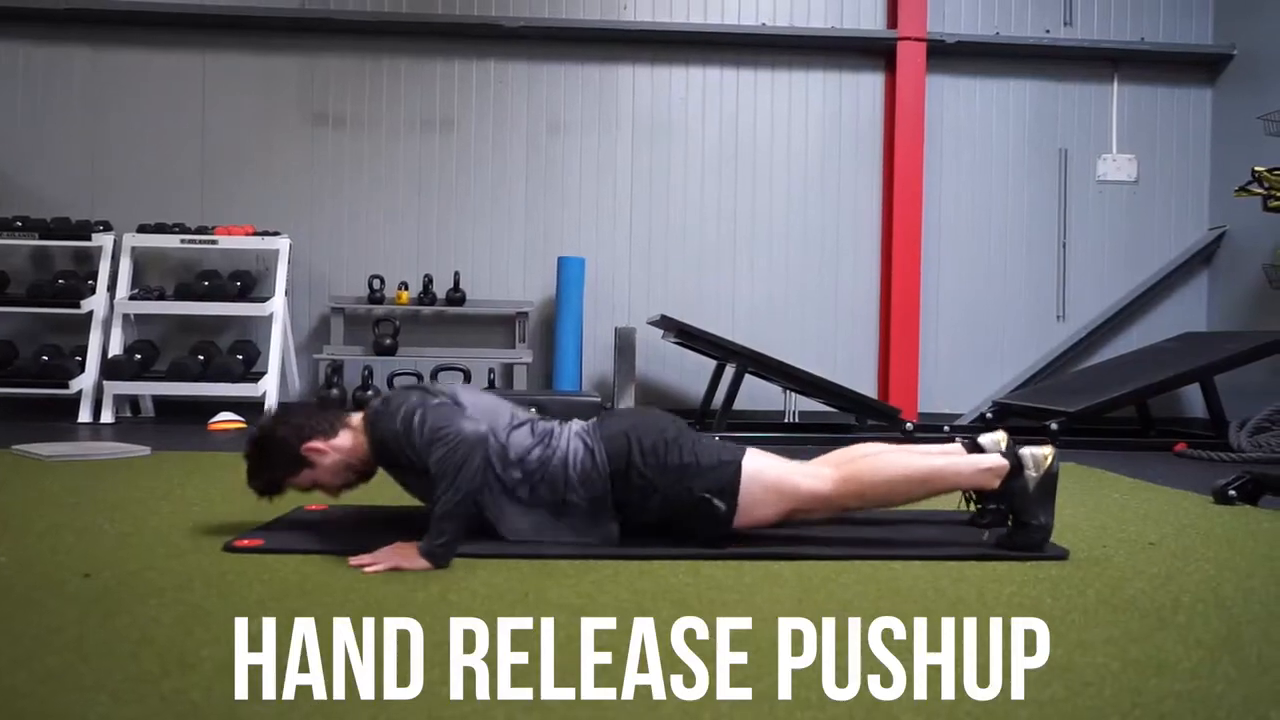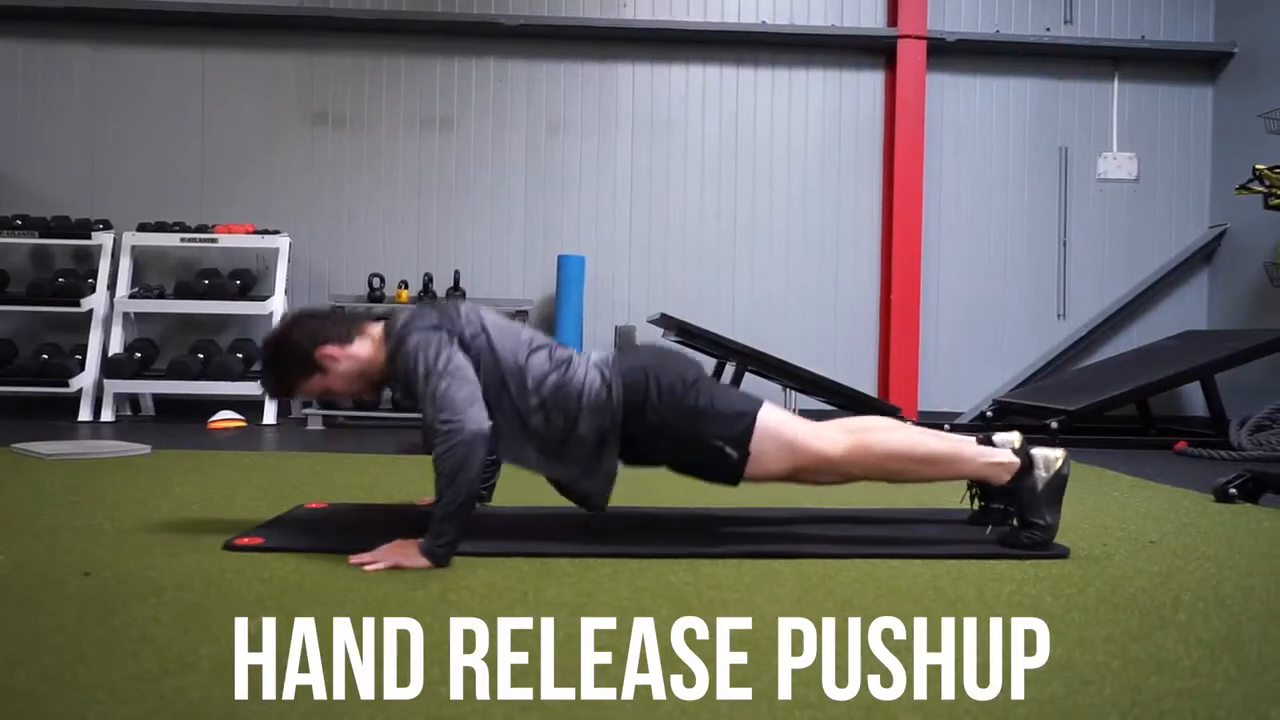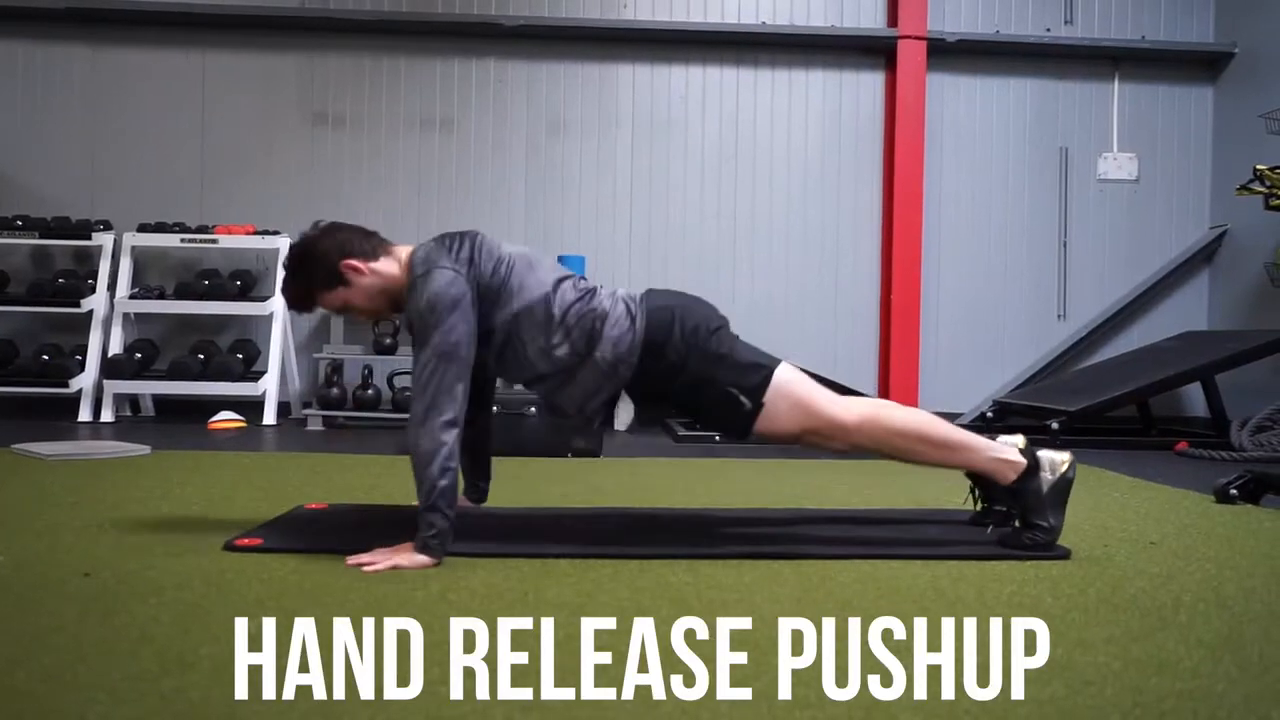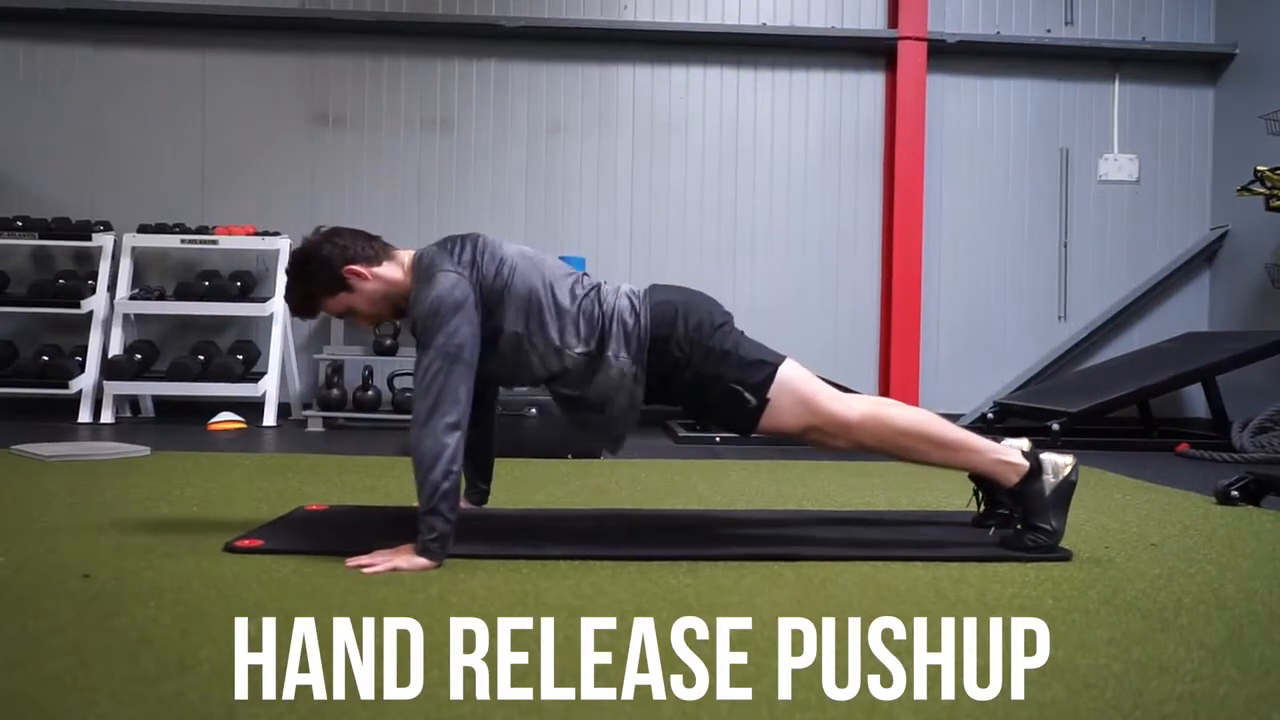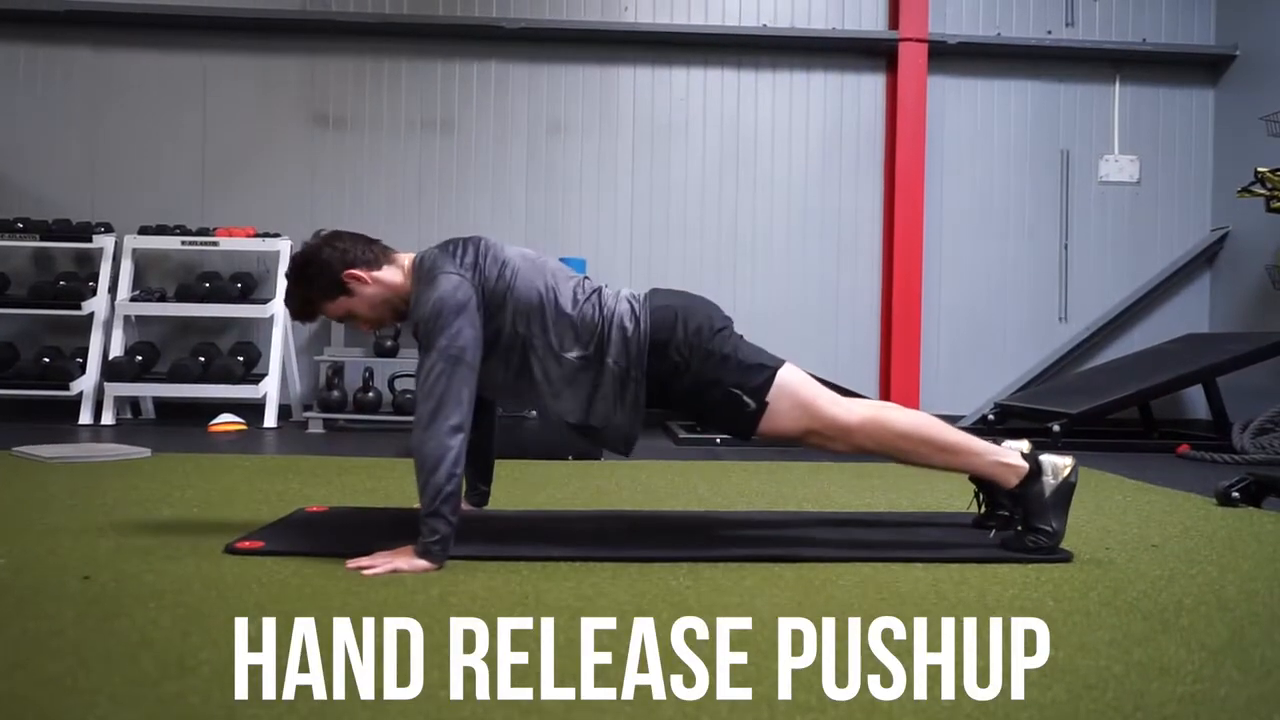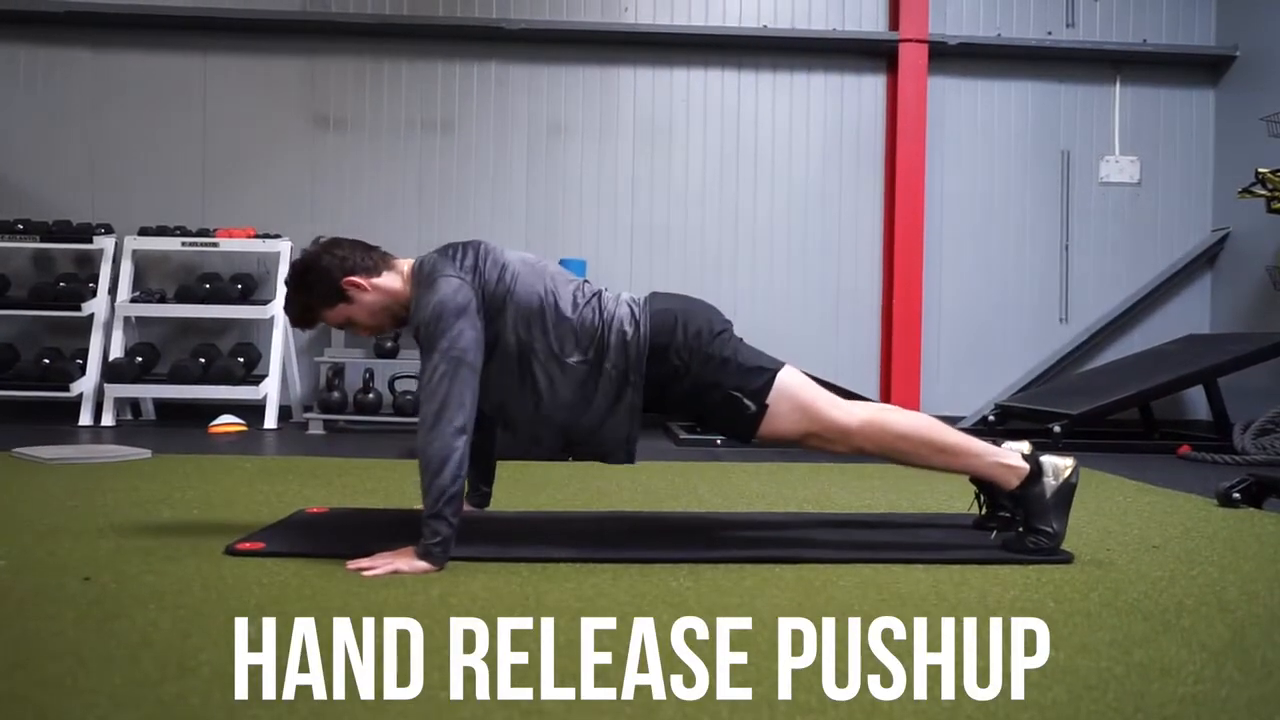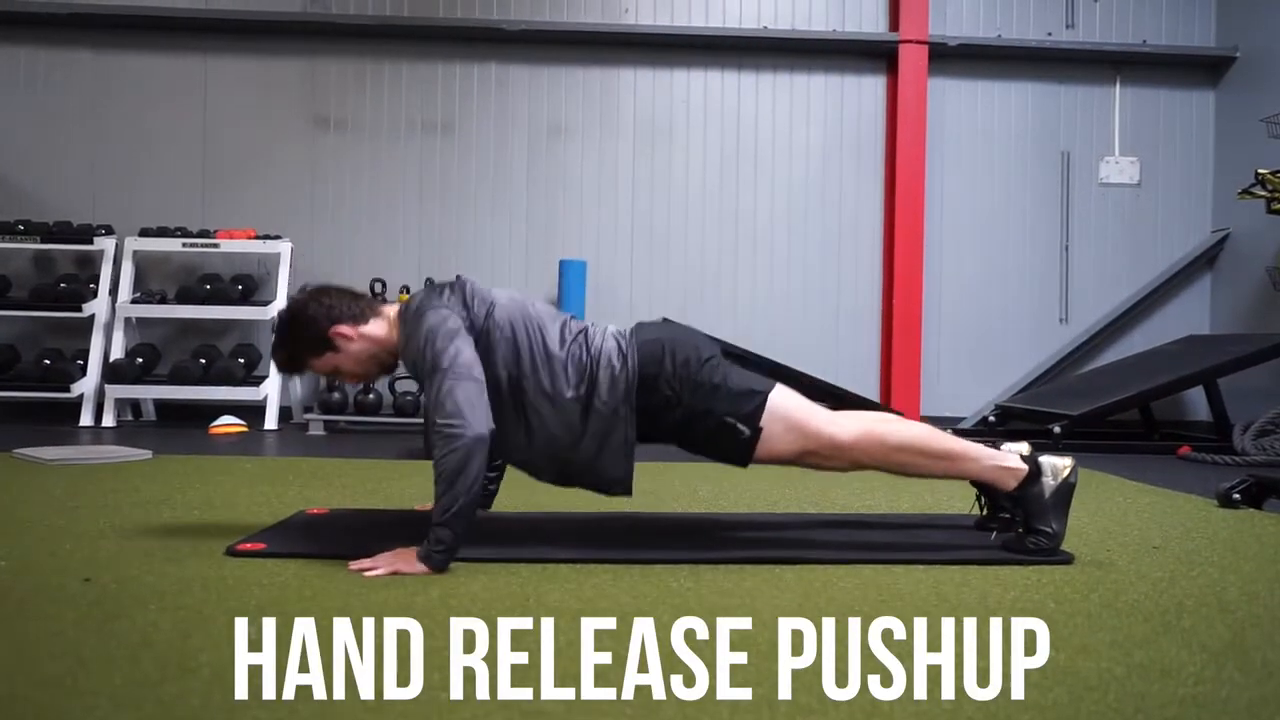
dt=0.2s
person 1, frame 1
left shoulder: (392, 419)
right shoulder: (410, 413)
left elbow: (467, 441)
left wrist: (433, 548)
right wrist: (451, 514)
left hip: (627, 472)
right hip: (619, 451)
left knee: (820, 488)
right knee: (815, 478)
left ankle: (1004, 468)
right ankle: (975, 450)
person 1, frame 2
left shoulder: (414, 341)
right shoulder: (424, 331)
left elbow: (469, 431)
right elbow: (489, 420)
left wrist: (435, 542)
right wrist: (464, 500)
left hip: (638, 405)
right hip: (631, 390)
left knee: (824, 453)
right knee: (821, 452)
left ankle: (1013, 466)
right ankle: (990, 447)
person 1, frame 3
left shoulder: (435, 284)
right shoulder: (444, 272)
left elbow: (441, 413)
right elbow: (473, 387)
left wrist: (431, 539)
right wrist: (470, 494)
left hip: (658, 345)
right hip: (651, 338)
left knee: (836, 421)
right knee: (831, 421)
left ankle: (1024, 469)
right ankle: (996, 452)
person 1, frame 4
left shoulder: (440, 285)
right shoulder: (446, 279)
left elbow: (439, 413)
right elbow: (475, 392)
left wrist: (429, 542)
right wrist: (472, 492)
left hip: (665, 341)
right hip: (655, 338)
left knee: (836, 418)
right knee: (832, 425)
left ankle: (1026, 473)
right ankle: (1002, 463)
person 1, frame 5
left shoulder: (442, 288)
right shoulder: (448, 280)
left elbow: (441, 415)
right elbow: (476, 394)
left wrist: (431, 543)
right wrist: (472, 495)
left hip: (666, 346)
right hip: (656, 342)
left knee: (835, 422)
right knee: (833, 429)
left ankle: (1024, 473)
right ankle: (1002, 465)
person 1, frame 6
left shoulder: (441, 292)
right shoulder: (446, 284)
left elbow: (446, 418)
right elbow: (479, 398)
left wrist: (432, 544)
right wrist: (473, 497)
left hip: (664, 350)
right hip: (656, 345)
left knee: (839, 426)
right knee: (833, 429)
left ankle: (1028, 477)
right ankle: (1002, 458)
person 1, frame 7
left shoulder: (428, 326)
right shoulder: (435, 317)
left elbow: (466, 429)
right elbow: (493, 413)
left wrist: (435, 550)
right wrist: (471, 507)
left hip: (652, 383)
right hip: (645, 372)
left knee: (830, 441)
right knee: (829, 445)
left ankle: (1021, 475)
right ankle: (1001, 461)
